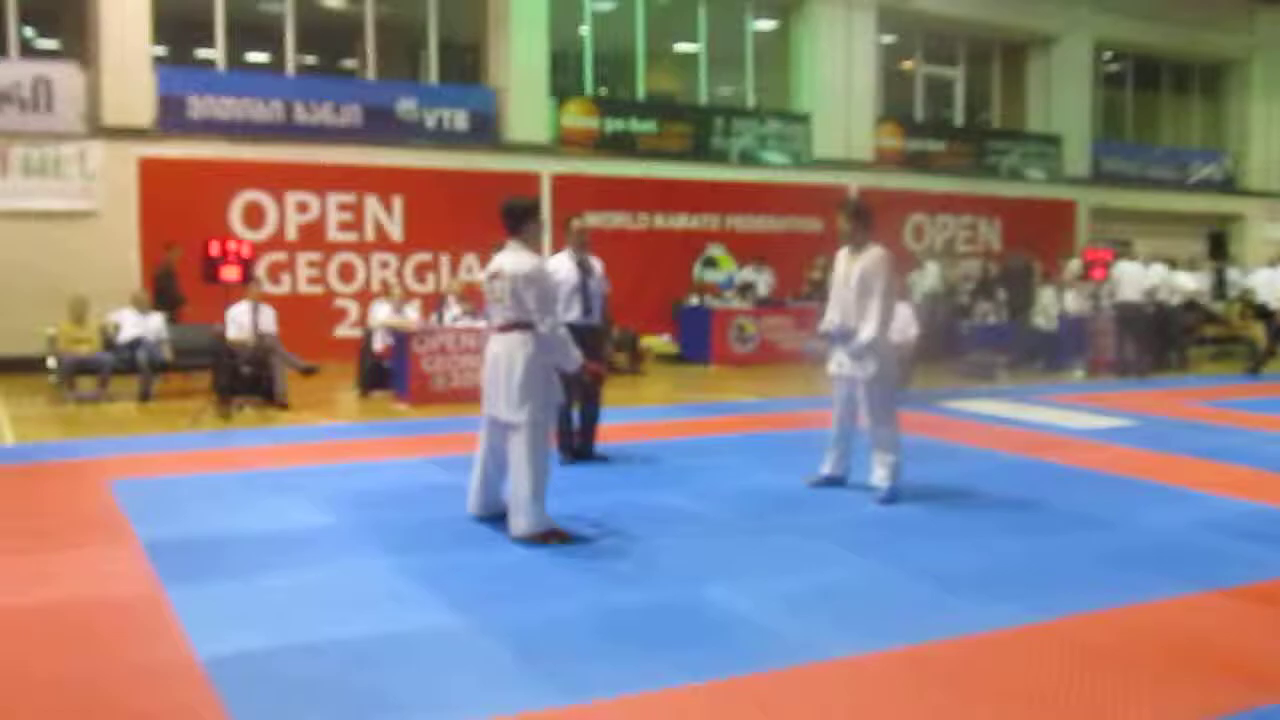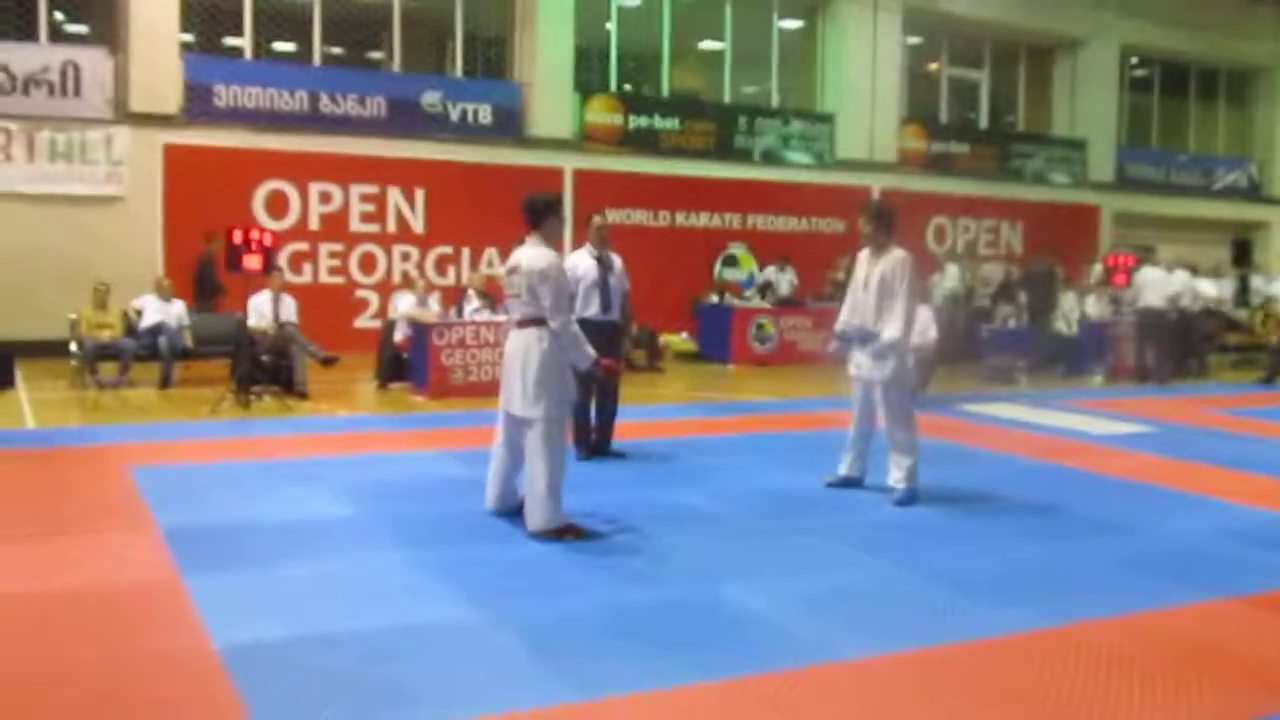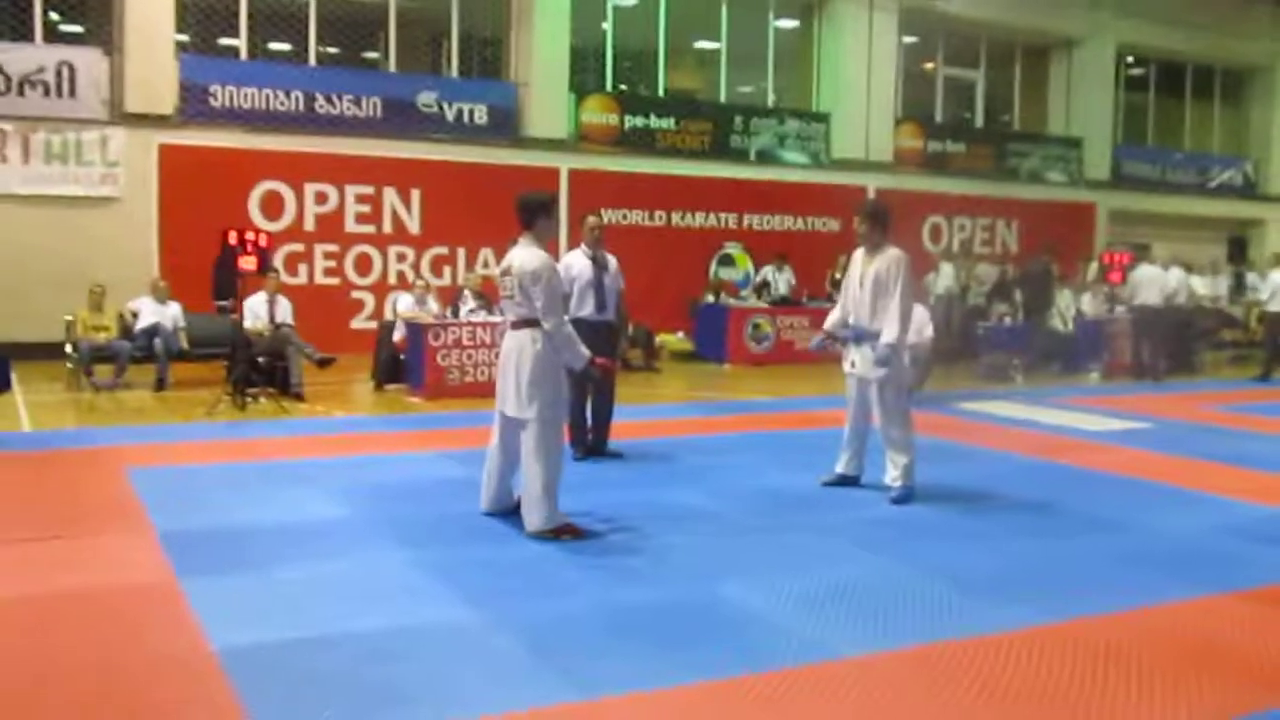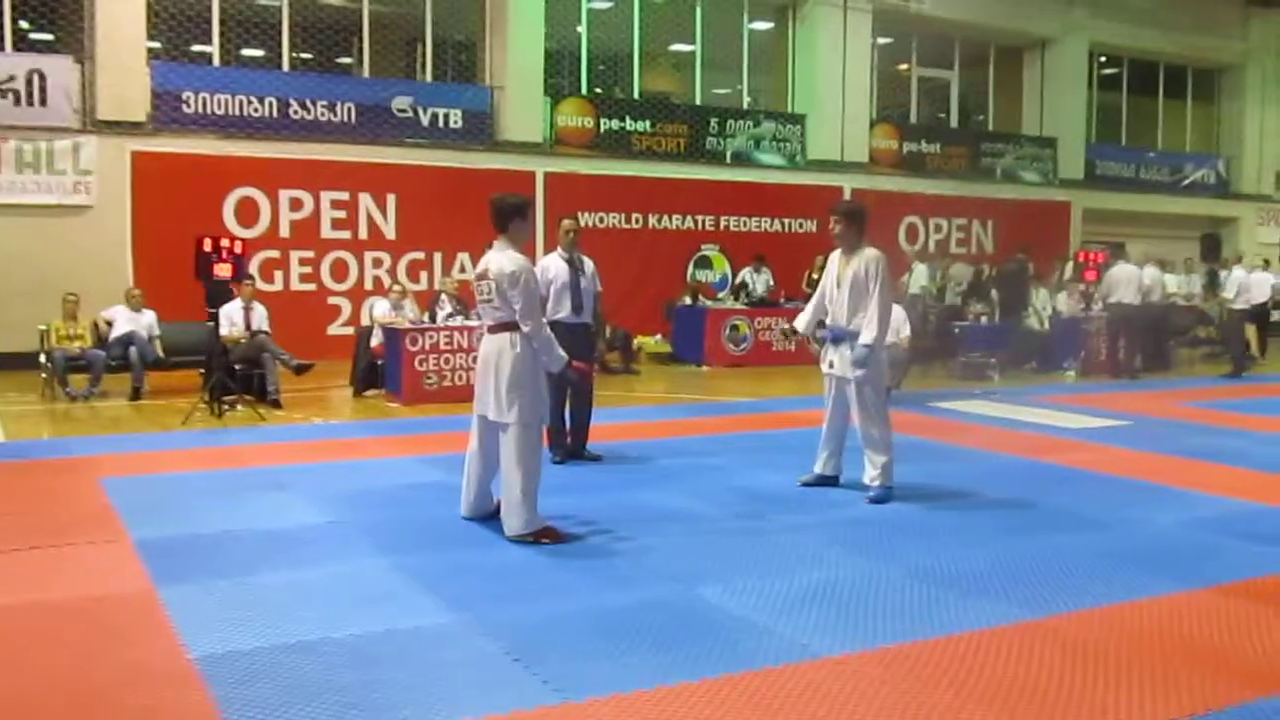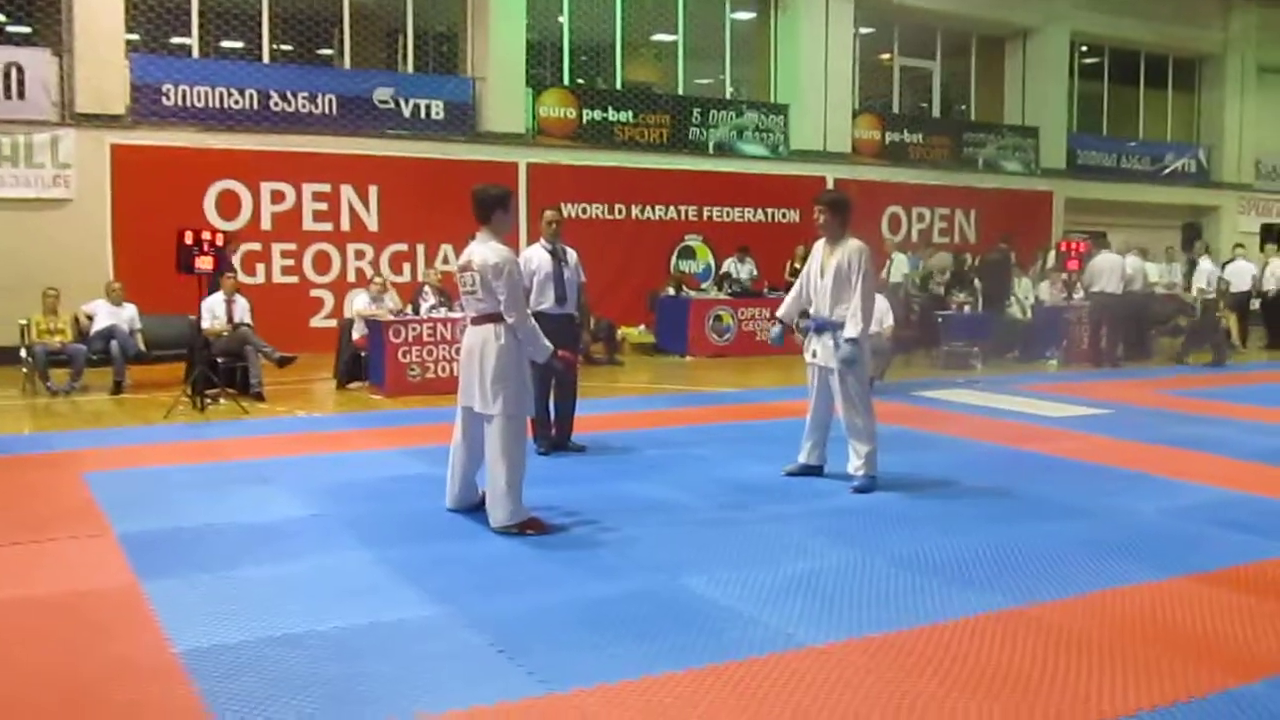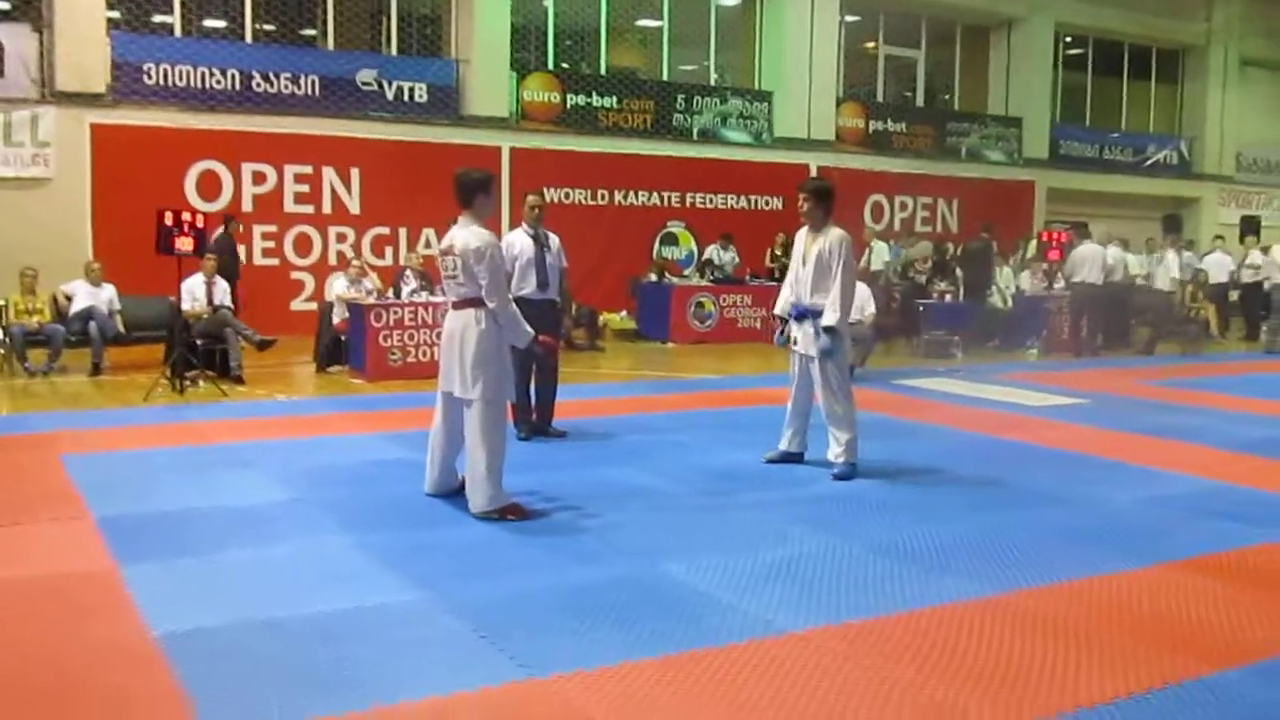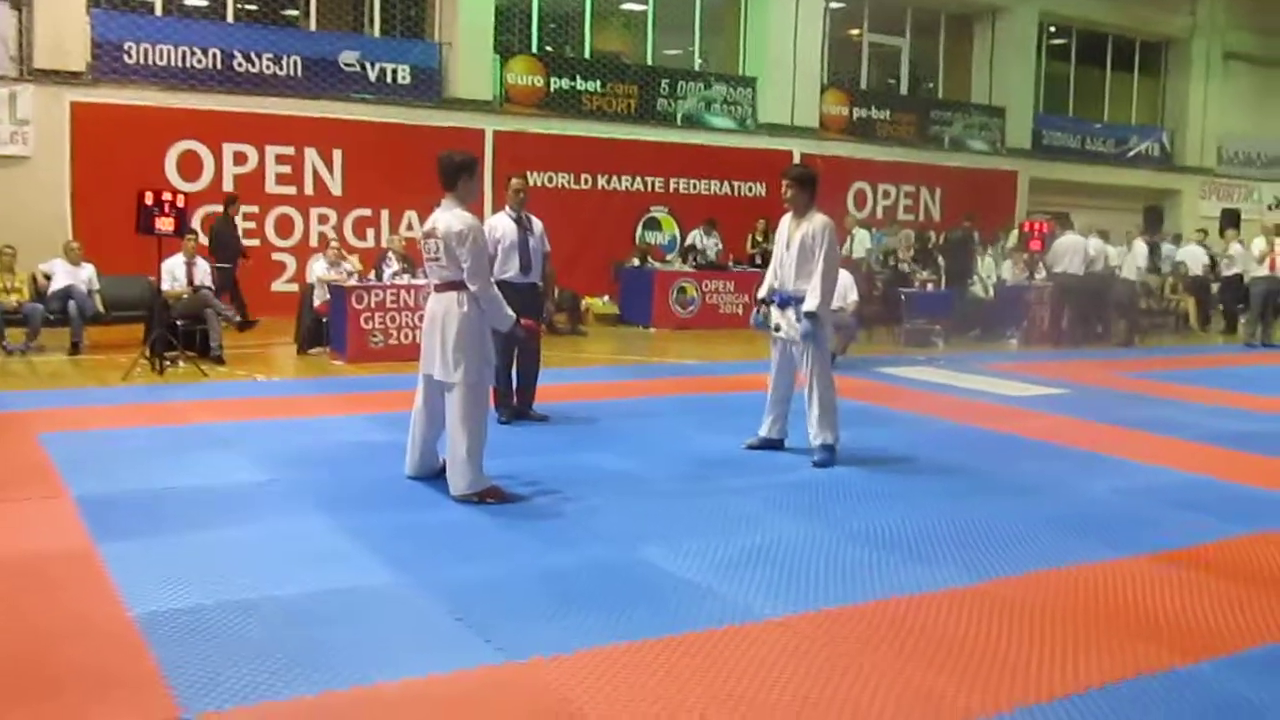
dt=0.2s
person 1, frame 1
left shoulder: (494, 264)
right shoulder: (531, 265)
right elbow: (548, 323)
right wrist: (577, 363)
left hip: (498, 349)
right hip: (525, 352)
left knee: (496, 429)
right knee: (528, 436)
left ankle: (485, 502)
right ankle: (529, 522)
person 1, frame 2
left shoulder: (516, 258)
right shoulder: (548, 261)
right elbow: (561, 320)
right wrist: (591, 360)
left hip: (518, 344)
right hip: (543, 349)
left knee: (514, 424)
right knee: (545, 432)
left ankle: (501, 496)
right ankle: (545, 517)
person 1, frame 3
left shoulder: (510, 259)
right shoulder: (540, 262)
right elbow: (554, 321)
right wrist: (585, 360)
left hip: (513, 345)
right hip: (537, 350)
left knee: (509, 425)
right knee: (541, 433)
left ankle: (497, 497)
right ankle: (542, 518)
person 1, frame 4
left shoulder: (485, 263)
right shoulder: (517, 265)
right elbow: (533, 323)
right wrist: (563, 363)
left hip: (491, 348)
right hip: (517, 353)
left knee: (487, 429)
right knee: (520, 436)
left ankle: (477, 502)
right ankle: (522, 522)
person 1, frame 5
left shoulder: (467, 254)
right shoulder: (501, 256)
right elbow: (517, 314)
right wrist: (548, 353)
left hip: (474, 340)
right hip: (500, 344)
left knee: (472, 421)
right knee: (505, 427)
left ankle: (462, 493)
right ankle: (508, 513)
person 1, frame 6
left shoulder: (449, 238)
right shoulder: (484, 241)
right elbow: (498, 300)
right wrist: (530, 338)
left hip: (456, 324)
right hip: (482, 329)
left knee: (452, 406)
right knee: (485, 413)
left ankle: (442, 479)
right ankle: (487, 499)
person 1, frame 7
left shoulder: (433, 221)
right shoulder: (466, 224)
right elbow: (480, 283)
right wrist: (511, 322)
left hip: (437, 307)
right hip: (463, 313)
left knee: (433, 389)
right knee: (466, 396)
left ankle: (422, 461)
right ankle: (467, 481)
person 2, frame 1
left shoulder: (878, 257)
right shoulder: (841, 256)
left elbow: (881, 305)
left wrist: (866, 341)
right wrist: (827, 332)
left hip: (869, 349)
right hip: (843, 346)
left knee: (878, 415)
right knee: (842, 413)
left ankle: (886, 479)
right ankle: (834, 469)
person 2, frame 2
left shoulder: (900, 260)
right shoulder: (862, 257)
left elbow: (904, 307)
left wrist: (889, 342)
right wrist: (842, 334)
left hip: (886, 350)
right hip: (861, 347)
left knee: (896, 418)
right knee: (860, 414)
left ankle: (904, 482)
right ankle: (851, 470)
person 2, frame 3
left shoulder: (896, 259)
right shoulder: (858, 256)
left elbow: (900, 306)
left wrist: (889, 344)
right wrist: (830, 330)
left hip: (882, 348)
right hip: (857, 346)
left knee: (892, 417)
right knee: (856, 413)
left ankle: (901, 480)
right ankle: (848, 469)
person 2, frame 4
left shoulder: (874, 259)
right shoulder: (834, 258)
left elbow: (879, 307)
right elbow: (821, 298)
left wrist: (868, 345)
right wrist: (799, 327)
left hip: (860, 348)
right hip: (836, 347)
left knee: (870, 417)
right knee: (834, 414)
left ankle: (880, 480)
right ankle: (827, 469)
person 2, frame 5
left shoulder: (857, 251)
right shoulder: (818, 248)
left elbow: (863, 299)
right elbow: (803, 287)
left wrist: (853, 340)
right wrist: (782, 319)
left hip: (842, 339)
right hip: (819, 338)
left knee: (854, 406)
right knee: (818, 404)
left ankle: (864, 470)
right ankle: (812, 459)
person 2, frame 6
left shoulder: (838, 239)
right shoulder: (801, 236)
left elbow: (842, 288)
left wrist: (831, 330)
right wrist: (782, 318)
left hip: (824, 327)
right hip: (800, 325)
left knee: (834, 394)
right knee: (799, 390)
left ankle: (845, 458)
right ankle: (792, 446)
person 2, frame 7
left shoulder: (822, 225)
right shoulder: (784, 222)
left elbow: (825, 273)
left wrist: (811, 314)
right wrist: (763, 300)
left hip: (807, 312)
right hip: (781, 310)
left knee: (816, 378)
right knee: (779, 376)
left ankle: (824, 443)
right ankle: (772, 433)
person 3, frame 1
left shoulder: (596, 265)
right shoulder: (555, 265)
left elbow: (604, 303)
left wrist: (605, 337)
left hip: (592, 332)
right hip: (566, 332)
left knee: (591, 392)
right knee: (565, 393)
left ankle: (585, 446)
right ankle: (567, 447)
person 3, frame 2
left shoulder: (616, 262)
right shoulder: (575, 260)
left elbow: (624, 299)
right elbow: (567, 299)
left wrist: (625, 333)
left hip: (611, 329)
right hip: (586, 328)
left knee: (609, 388)
right knee: (582, 388)
left ankle: (602, 442)
right ankle: (583, 443)
person 3, frame 3
left shoulder: (612, 262)
right shoulder: (570, 261)
left elbow: (620, 300)
right elbow: (562, 299)
left wrist: (621, 333)
left hip: (606, 329)
right hip: (581, 328)
left knee: (605, 388)
right knee: (578, 389)
left ankle: (599, 442)
right ankle: (579, 443)
person 3, frame 4
left shoulder: (588, 264)
right shoulder: (547, 264)
left elbow: (597, 302)
right elbow: (538, 302)
left wrist: (599, 335)
left hip: (583, 331)
right hip: (558, 331)
left knee: (583, 391)
right knee: (556, 392)
left ankle: (578, 445)
right ankle: (558, 447)
person 3, frame 5
left shoulder: (571, 255)
right shoulder: (529, 255)
left elbow: (580, 292)
right elbow: (522, 293)
left wrist: (583, 326)
left hip: (567, 322)
right hip: (541, 322)
left knee: (567, 382)
right knee: (540, 383)
left ankle: (563, 436)
right ankle: (543, 438)
person 3, frame 6
left shoulder: (553, 240)
right shoulder: (512, 240)
left elbow: (562, 278)
right elbow: (504, 278)
left wrist: (565, 312)
left hip: (549, 308)
right hip: (523, 307)
left knee: (548, 367)
right knee: (521, 368)
left ankle: (543, 422)
right ankle: (523, 423)
person 3, frame 7
left shoulder: (536, 224)
right shoulder: (494, 223)
left elbow: (545, 262)
right elbow: (486, 262)
left wrist: (548, 296)
left hip: (531, 291)
right hip: (505, 291)
left knee: (531, 351)
right knee: (503, 353)
left ankle: (525, 405)
right ankle: (504, 407)
